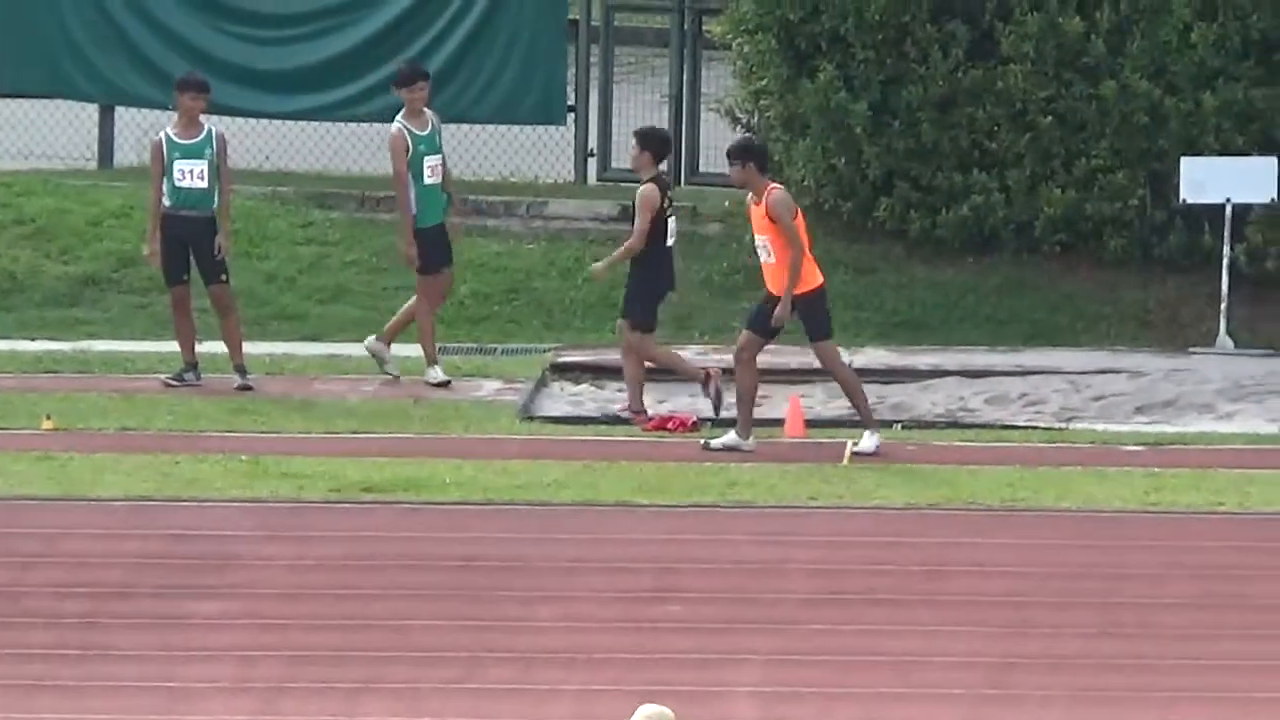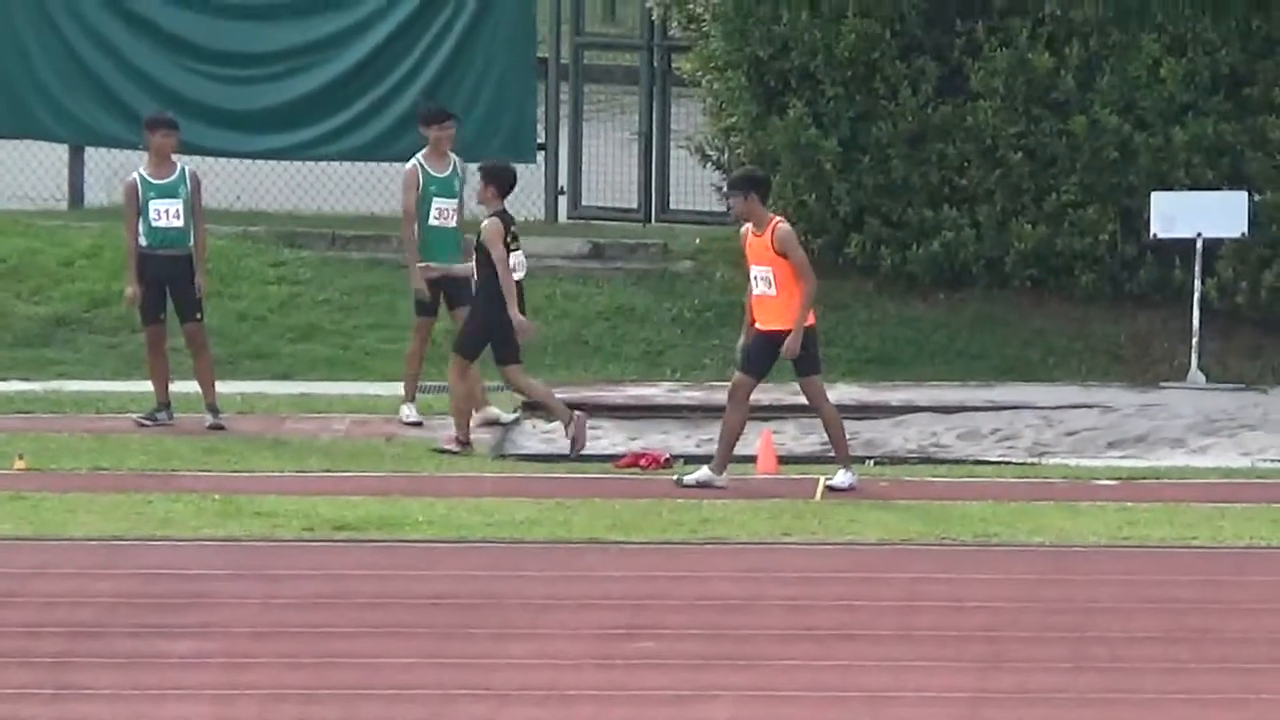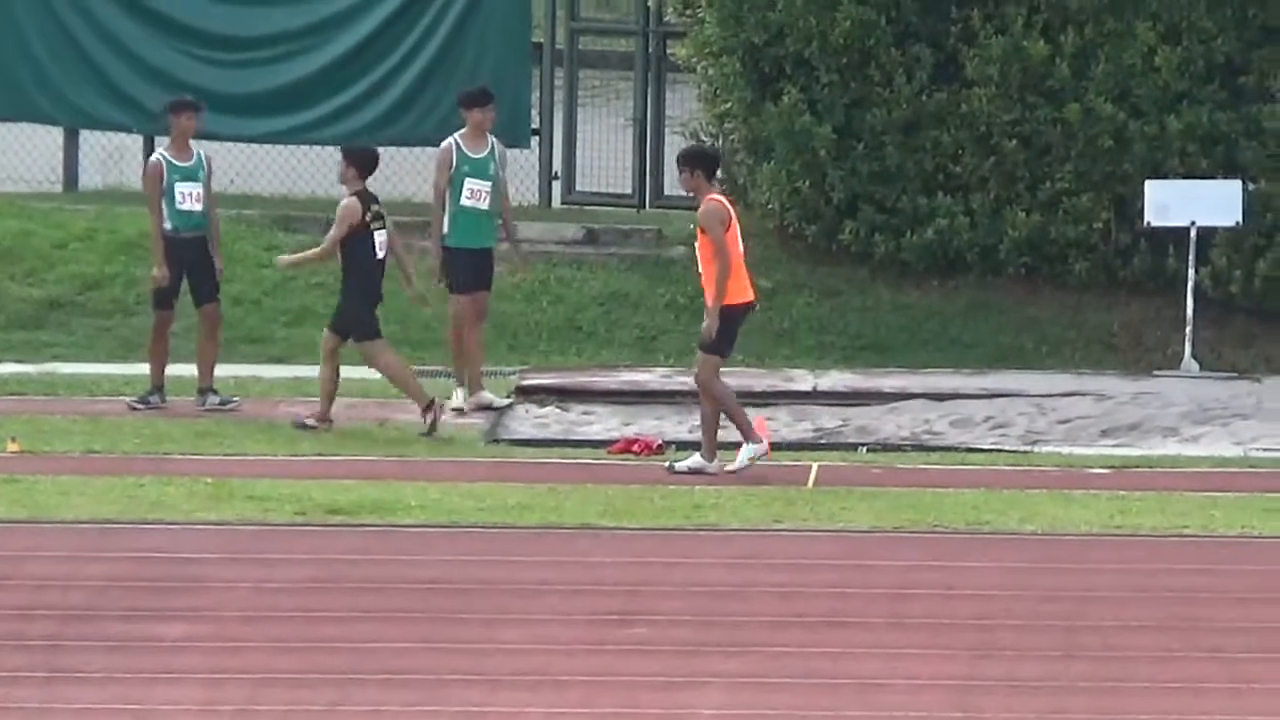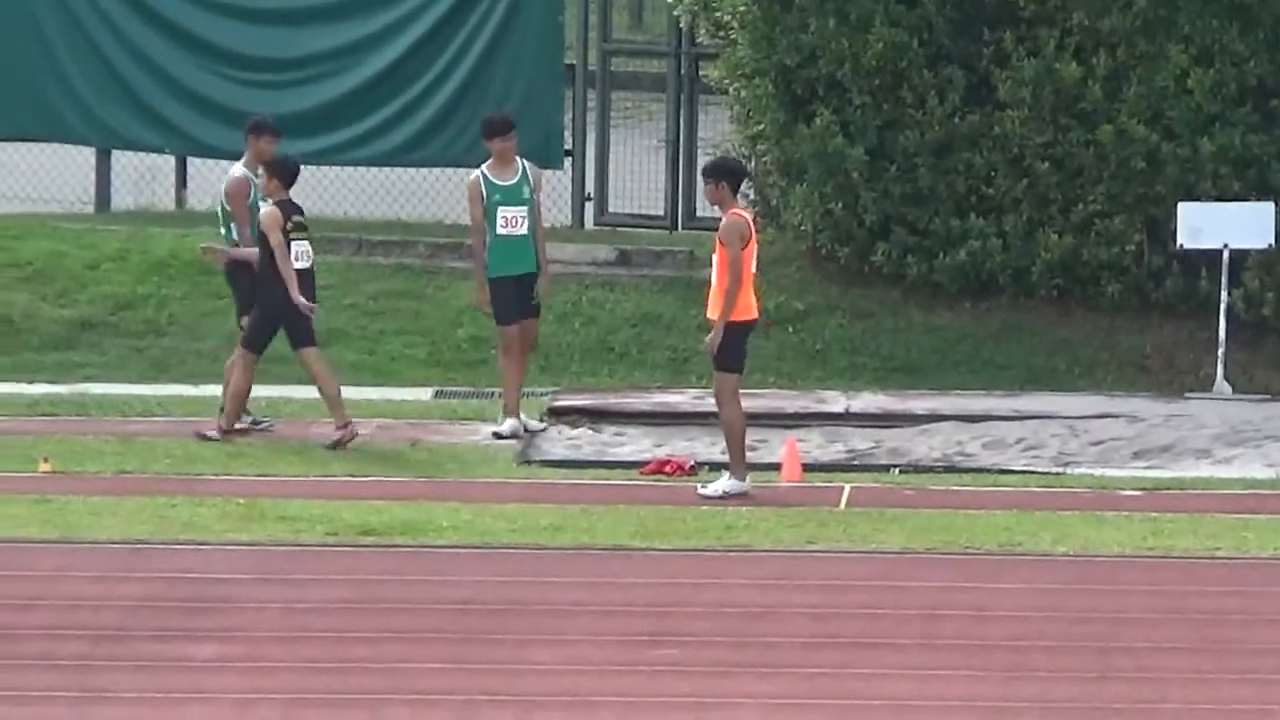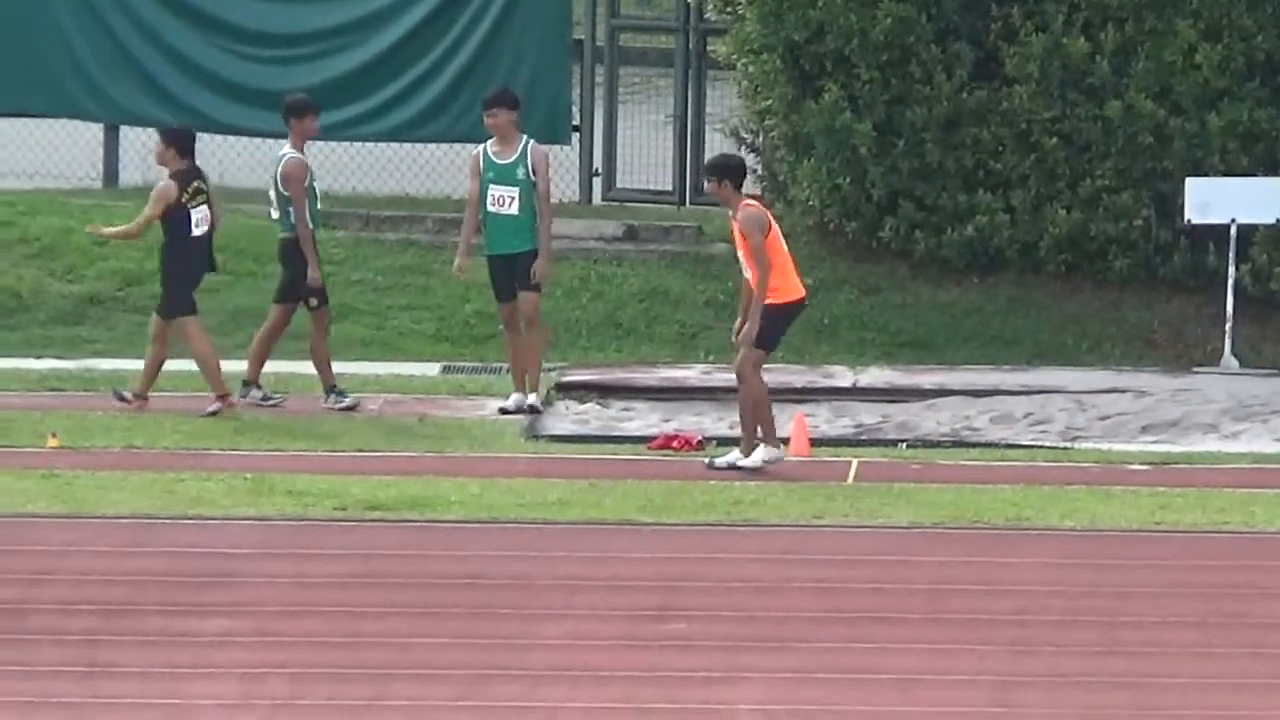
dt=0.5s
person 1, frame 1
left shoulder: (777, 199)
right shoulder: (752, 200)
left elbow: (798, 251)
left wrist: (786, 302)
right wrist: (776, 296)
left hip: (807, 290)
right hip: (778, 291)
left knee: (830, 361)
right knee: (743, 352)
left ankle: (870, 429)
right ankle: (742, 433)
person 1, frame 2
left shoulder: (781, 232)
right shoulder: (746, 233)
left elbow: (809, 283)
left wrist: (796, 334)
right wrist: (746, 330)
left hip: (796, 328)
right hip: (766, 328)
left knee: (817, 398)
right knee: (738, 391)
left ankle: (846, 468)
right ankle: (716, 469)
person 1, frame 3
left shoulder: (710, 210)
right shoulder: (716, 204)
left elbow: (724, 263)
left wrist: (713, 314)
left hip: (730, 303)
right hip: (728, 302)
left knee: (706, 376)
right knee: (703, 377)
left ankle: (753, 438)
right ankle: (707, 456)
person 1, frame 4
left shoulder: (732, 222)
right shoulder: (740, 219)
left elbow: (735, 279)
left wrist: (718, 327)
left hip: (733, 320)
right hip: (735, 319)
left knee: (726, 396)
right knee: (726, 396)
left ankle: (738, 477)
right ankle: (737, 473)
person 1, frame 5
left shoulder: (748, 216)
right shoulder: (740, 215)
left elbow: (764, 270)
left wrist: (754, 320)
right wrist: (741, 316)
left hip: (783, 299)
right hip: (773, 300)
left knee: (746, 367)
right knee: (744, 369)
left ankle: (770, 443)
right ankle: (747, 449)
person 2, frame 1
left shoulder: (433, 119)
right shoulder: (399, 133)
right elbow: (400, 189)
left wrist: (453, 206)
right wrist: (407, 238)
left hip: (438, 217)
right hip: (419, 222)
left knee: (442, 287)
right knee: (429, 290)
left ankle: (382, 340)
right ankle: (431, 364)
person 2, frame 2
left shoulder: (458, 165)
right shoulder: (415, 170)
right elbow: (408, 223)
left wrist: (466, 259)
right wrist: (415, 270)
left hip: (455, 261)
right hip: (429, 261)
right knee: (423, 330)
left ankle: (481, 405)
right ankle: (408, 402)
person 2, frame 3
left shoulder: (497, 150)
right shoulder: (449, 149)
left elbow: (503, 200)
right elbow: (439, 201)
left wrist: (512, 243)
right wrist: (435, 246)
left hip: (484, 243)
right hip: (456, 242)
left knee: (479, 314)
right knee: (460, 313)
left ankle: (476, 390)
right ankle: (460, 385)
person 2, frame 4
left shoulder: (531, 173)
right shoulder: (477, 181)
left elbow: (538, 225)
right elbow: (477, 235)
left wrist: (544, 272)
right wrist: (480, 283)
left hip: (529, 268)
right hip: (499, 271)
left knee: (529, 339)
right knee: (508, 342)
left ankle: (512, 408)
right ankle: (511, 417)
person 2, frame 5
left shoulder: (534, 153)
right shoulder: (480, 156)
left elbow: (544, 206)
right elbow: (473, 207)
left wrist: (544, 254)
right wrist: (462, 252)
left hip: (527, 246)
right hip: (496, 249)
left knee: (530, 314)
right knee: (509, 319)
left ankle: (534, 391)
right ankle: (518, 392)
person 3, frame 1
left shoulder: (216, 137)
right shoulder: (162, 141)
left elbow: (224, 188)
right elbow: (156, 192)
left wrist: (224, 231)
right wrist: (151, 237)
left hip: (205, 223)
right hip: (173, 224)
left knee: (222, 296)
right knee: (179, 298)
left ankle: (240, 368)
right ankle: (190, 367)
person 3, frame 2
left shoulder: (189, 176)
right shoulder: (135, 183)
left elbow: (199, 225)
right elbow: (132, 234)
left wrist: (201, 270)
right wrist: (131, 279)
left hip: (182, 262)
right hip: (150, 263)
left knee: (196, 335)
right knee: (155, 337)
left ankle: (212, 408)
right ankle: (163, 407)
person 3, frame 3
left shoulder: (203, 160)
right shoulder: (158, 163)
right elbow: (154, 215)
left wrist: (217, 252)
right wrist: (158, 261)
left hip: (200, 244)
right hip: (172, 245)
left knee: (212, 317)
right knee: (162, 321)
left ankle: (206, 391)
right ankle: (157, 390)
person 3, frame 4
left shoulder: (255, 180)
right shoulder: (239, 179)
right elbow: (243, 231)
left hip: (253, 265)
right hip: (243, 265)
left ankle: (238, 410)
right ankle: (230, 409)
person 3, frame 5
left shoulder: (291, 159)
right shoulder: (296, 164)
right elbow: (301, 218)
right wrist: (313, 264)
left hip: (294, 245)
right hip: (299, 247)
left knee: (277, 320)
right knee: (321, 320)
left ankle: (250, 385)
right ankle: (331, 391)
person 4, frame 1
left shoulder: (647, 191)
right shoulder: (660, 186)
left elbow: (637, 243)
left wrist: (606, 264)
left hip: (649, 276)
right hip: (647, 275)
left knee: (641, 345)
right knee: (626, 338)
left ankle: (704, 377)
right ankle: (635, 406)
person 4, frame 2
left shoulder: (490, 225)
right shoulder: (506, 222)
left elbow: (503, 271)
left wrist: (514, 313)
left hip: (489, 311)
right hip: (502, 312)
left knee: (458, 369)
right knee: (515, 377)
left ankle: (461, 439)
right ankle: (569, 418)
person 4, frame 3
left shoulder: (350, 205)
right shoulder: (372, 202)
left elbow: (327, 250)
right elbow: (394, 245)
left wrist: (291, 260)
right wrist: (410, 283)
left hip: (357, 292)
right hip: (358, 291)
left knee: (378, 355)
right knee: (328, 346)
left ankle: (427, 405)
right ankle: (321, 415)
person 4, frame 4
left shoulder: (270, 213)
right shoulder: (297, 212)
left elbow: (280, 257)
left wrist: (294, 294)
left hip: (276, 302)
right hip: (297, 300)
left knee: (243, 359)
right knee: (313, 362)
left ankle: (224, 427)
right ankle: (343, 424)
person 4, frame 5
left shoulder: (167, 187)
right shoulder: (199, 176)
left elbow: (137, 229)
right elbow: (214, 217)
left wrist: (104, 232)
left hip: (178, 267)
right hip: (195, 262)
left knee: (192, 331)
right knee: (158, 330)
left ankle: (221, 394)
right ankle: (140, 393)
